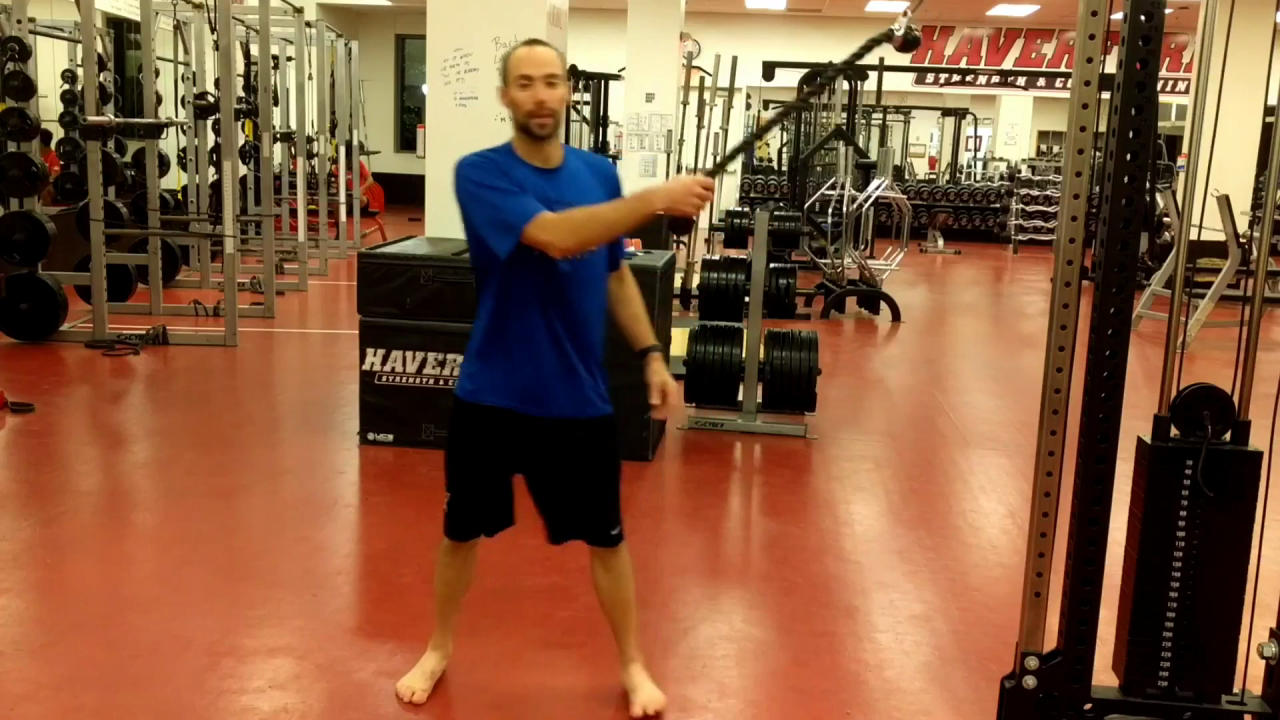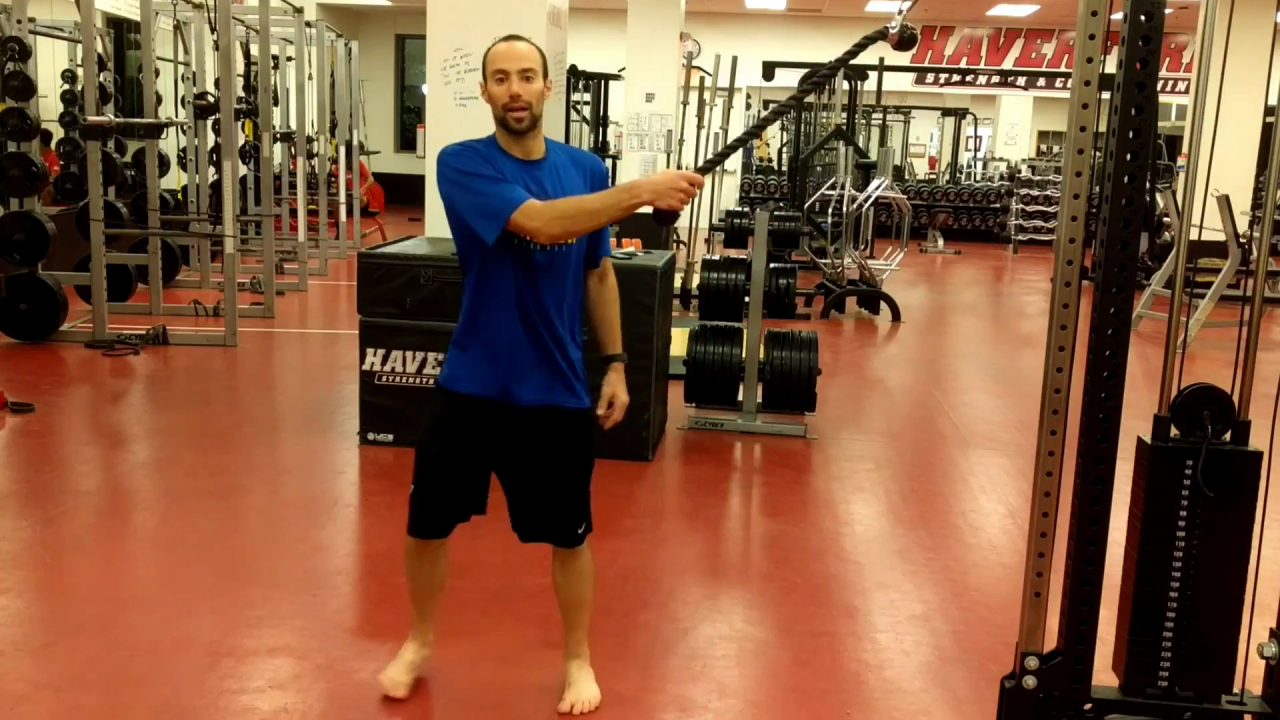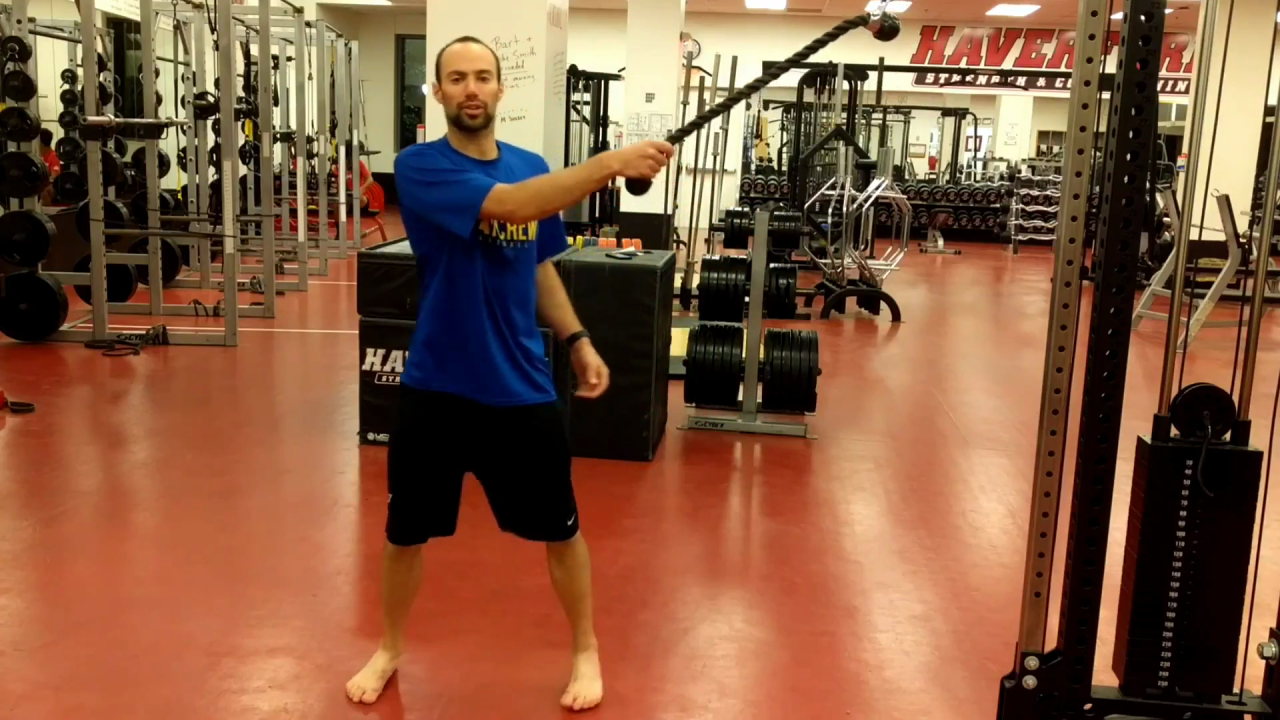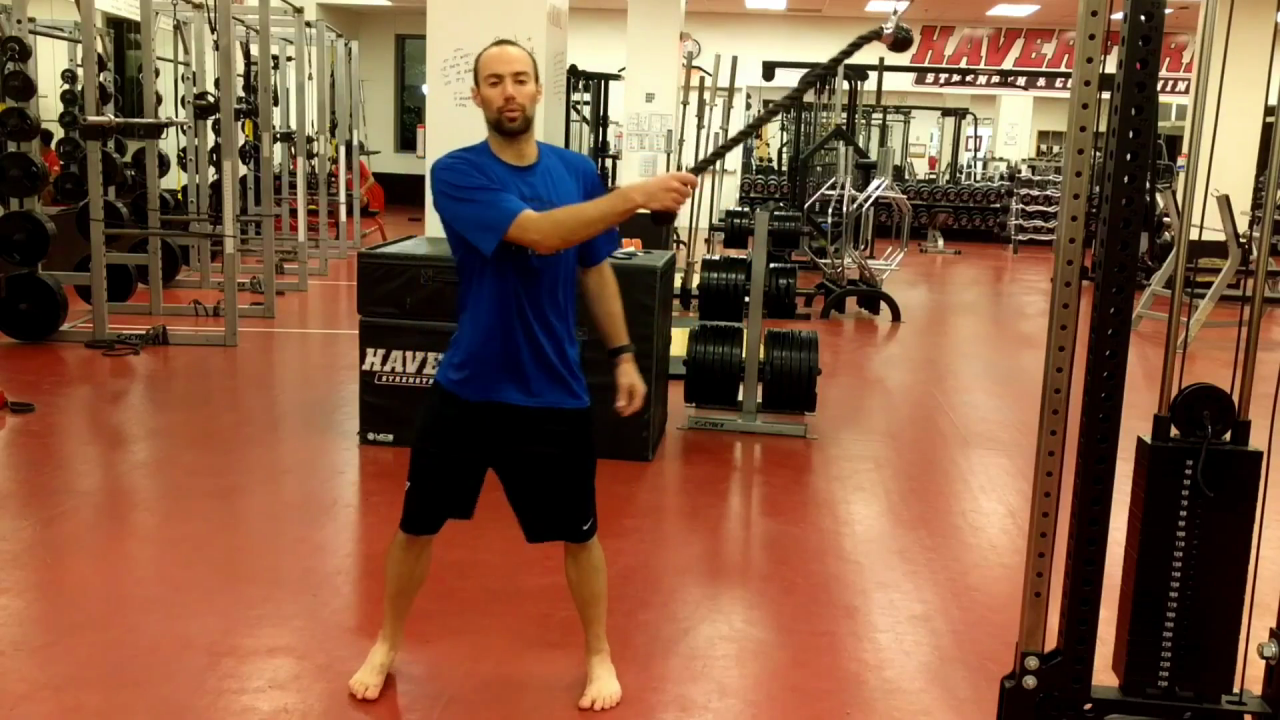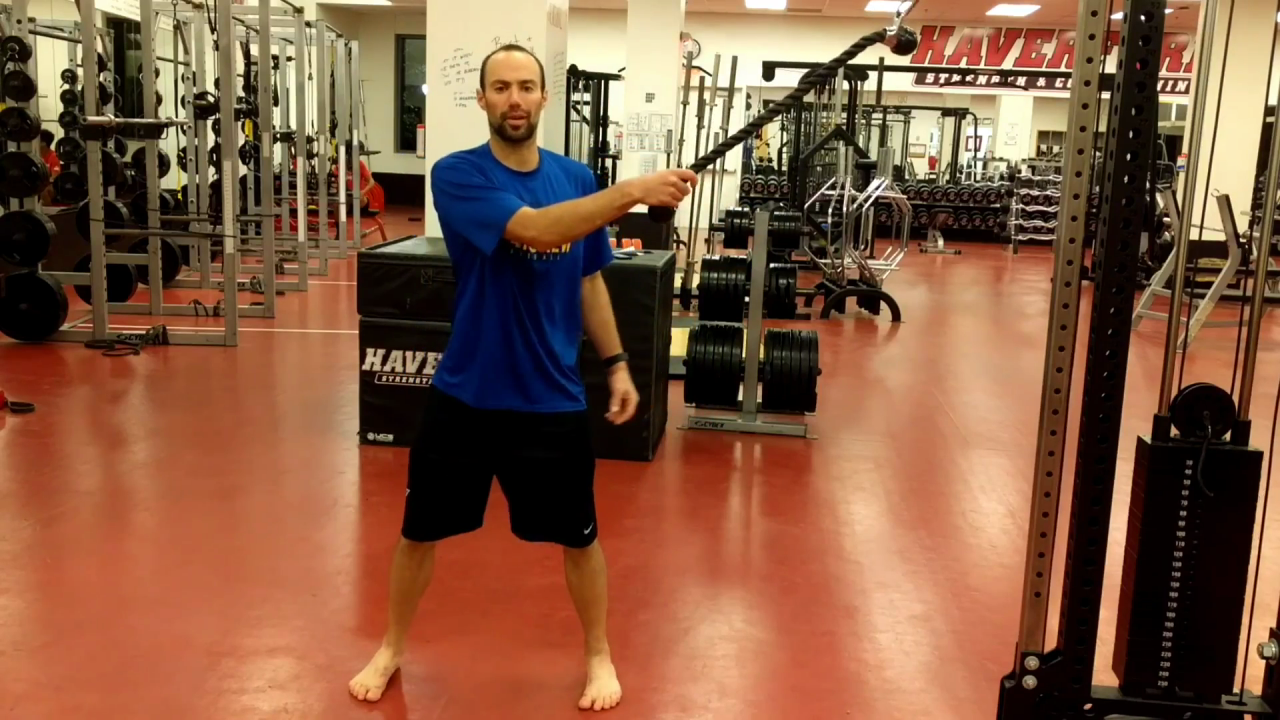
dt=0.4s
person 1, frame 1
left shoulder: (600, 174)
right shoulder: (480, 174)
left elbow: (616, 274)
right elbow: (552, 235)
left wrist: (651, 355)
right wrist: (658, 200)
left hip: (581, 397)
right hip: (492, 394)
left knee: (605, 536)
right knee: (462, 530)
left ankle: (631, 664)
right ankle: (439, 650)
person 1, frame 2
left shoulder: (584, 169)
right shoulder: (462, 164)
left elbow: (598, 272)
right elbow: (538, 222)
left wrist: (614, 362)
right wrist: (641, 191)
left hip: (556, 391)
right hip: (470, 385)
left knee: (568, 536)
right knee: (426, 523)
left ankle: (578, 660)
right ankle: (419, 642)
person 1, frame 3
left shoulder: (532, 166)
right shoulder: (420, 166)
right elbow: (510, 204)
left wrist: (577, 340)
right wrist: (612, 163)
left hip: (523, 388)
right hip: (438, 387)
left knee: (560, 528)
right knee: (405, 532)
left ankle: (586, 652)
right ankle: (389, 650)
person 1, frame 4
left shoulder: (577, 171)
right shoulder: (456, 174)
left elbow: (595, 271)
right elbow: (536, 232)
left wrist: (624, 356)
right wrist: (636, 195)
left hip: (553, 392)
right hip: (467, 388)
left knee: (577, 531)
right knee: (418, 523)
left ankle: (598, 655)
right ankle: (386, 645)
person 1, frame 5
left shoulder: (576, 177)
right shoulder: (457, 174)
right elbow: (533, 229)
left wrist: (616, 365)
right wrist: (635, 190)
left hip: (553, 399)
right hip: (465, 394)
left knee: (579, 536)
right knee: (421, 530)
left ankle: (598, 656)
right ankle: (391, 649)
